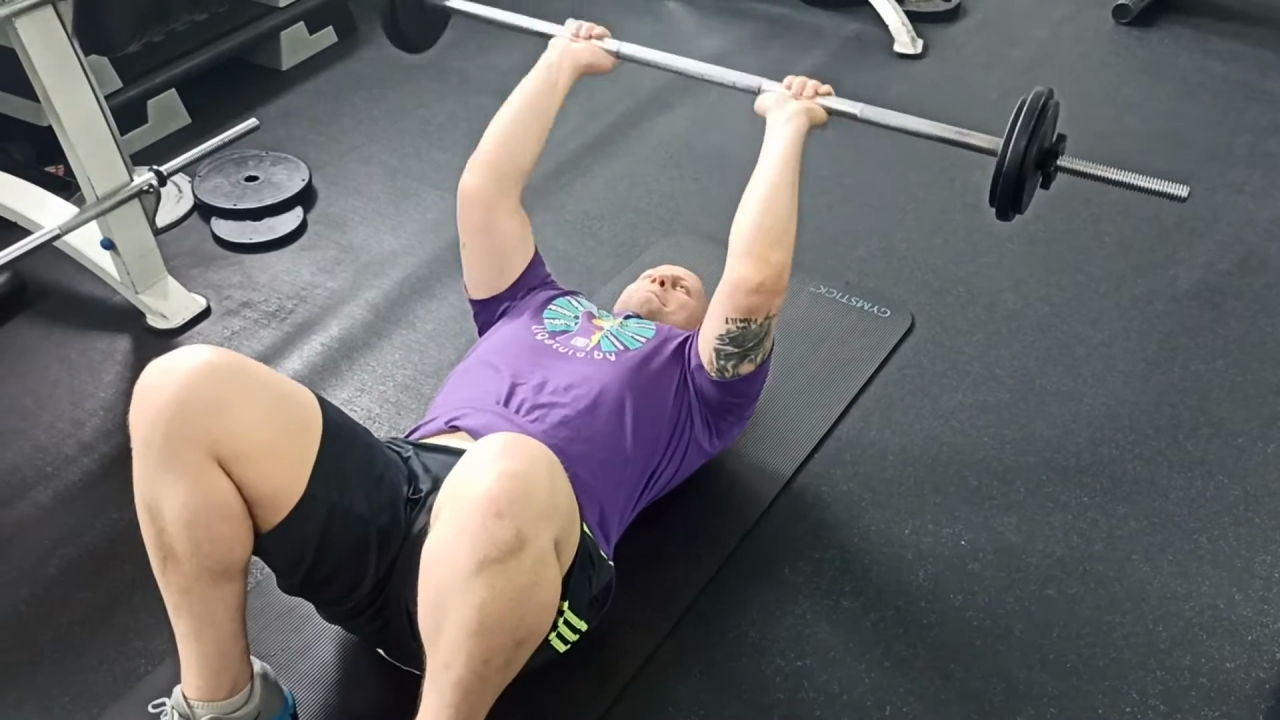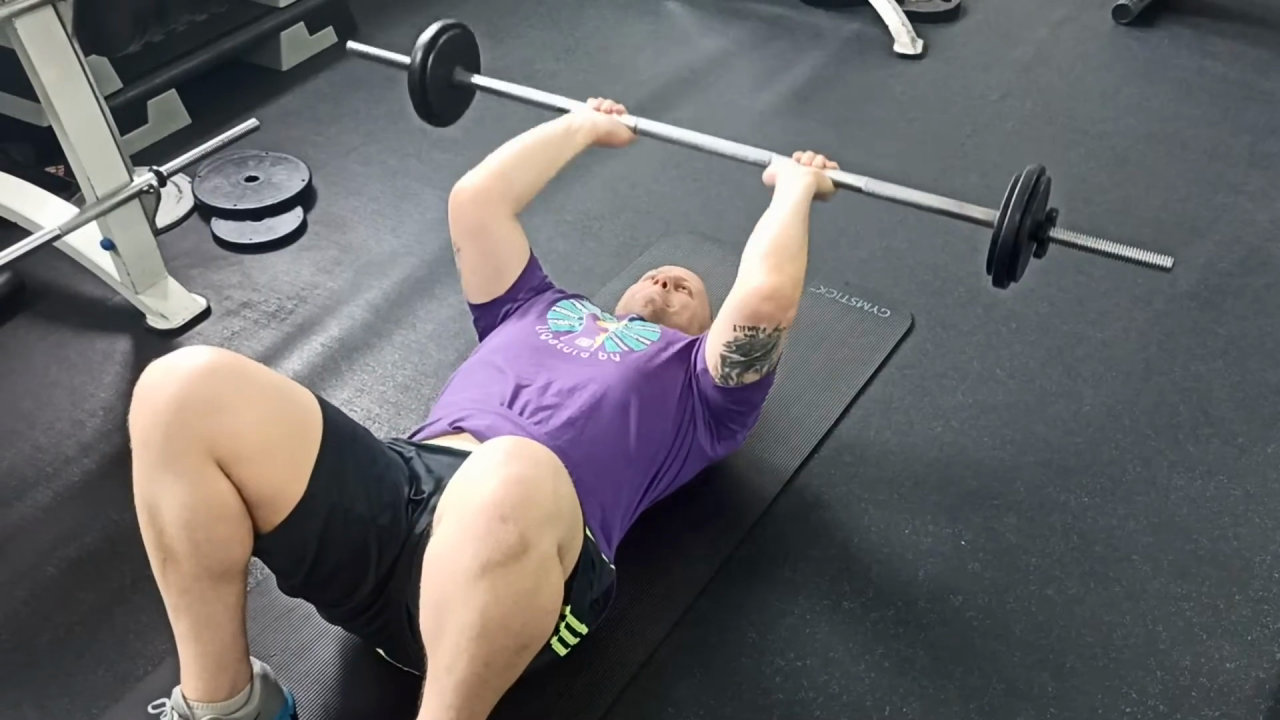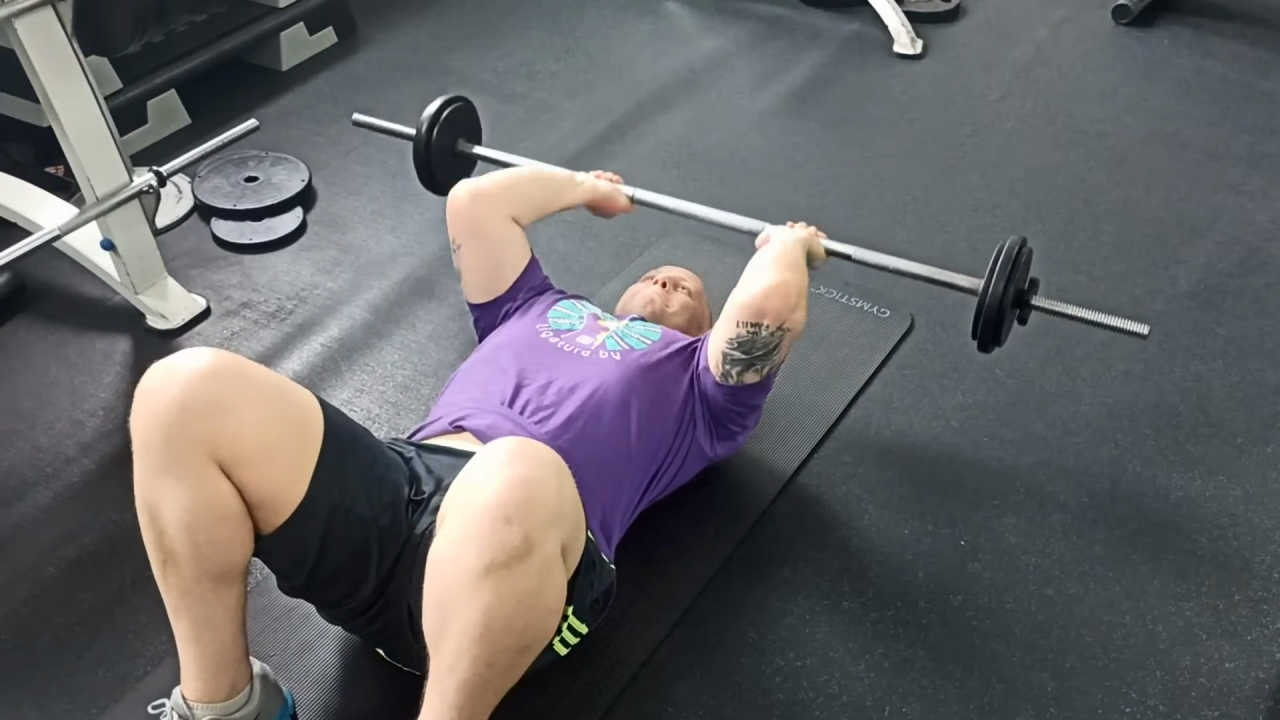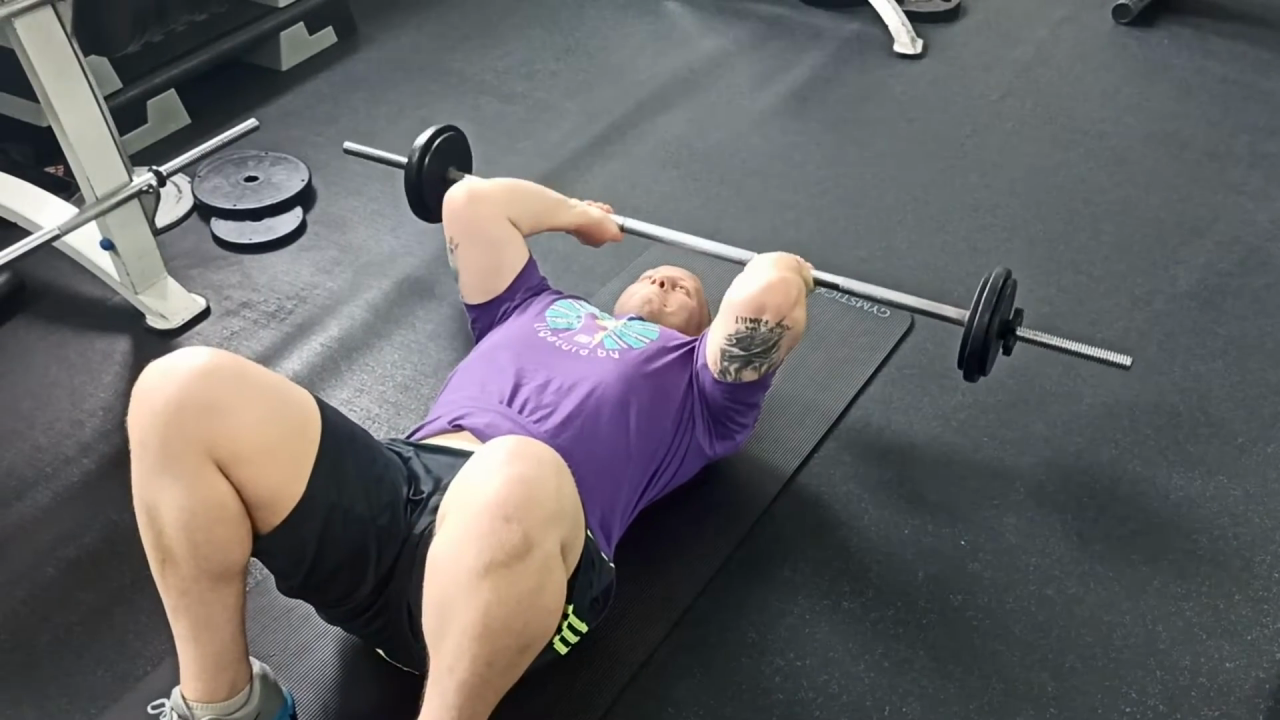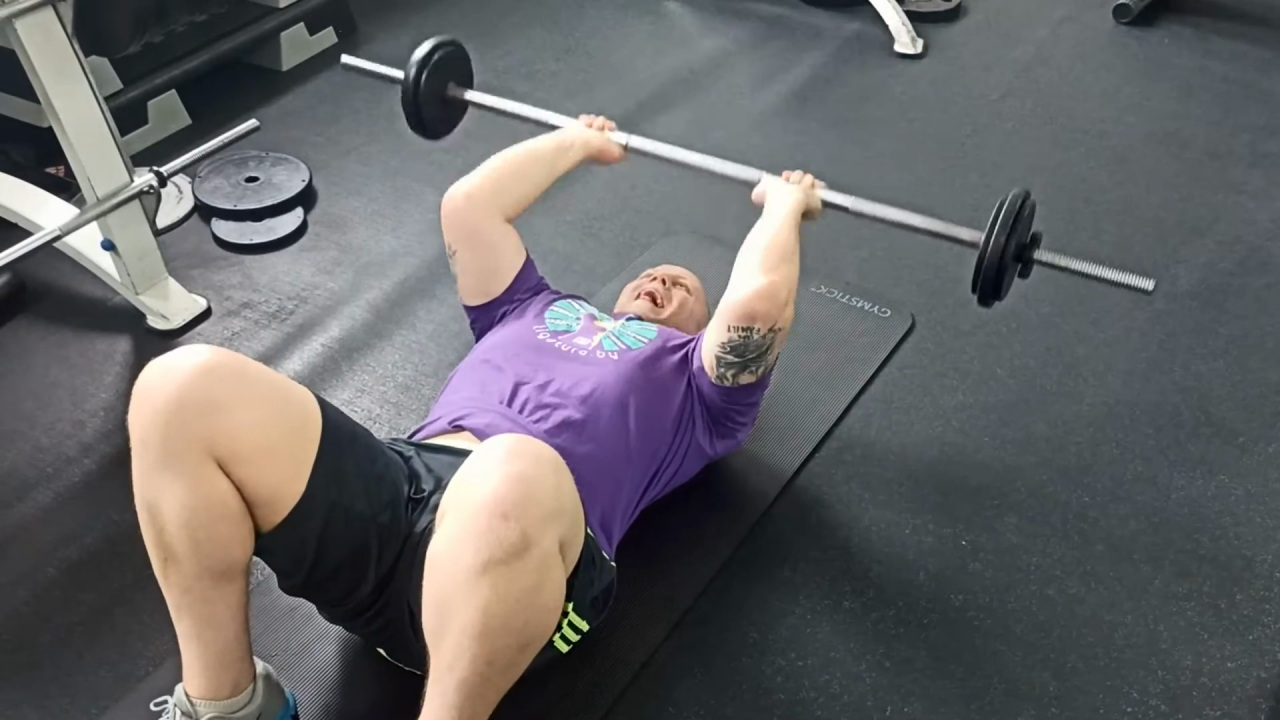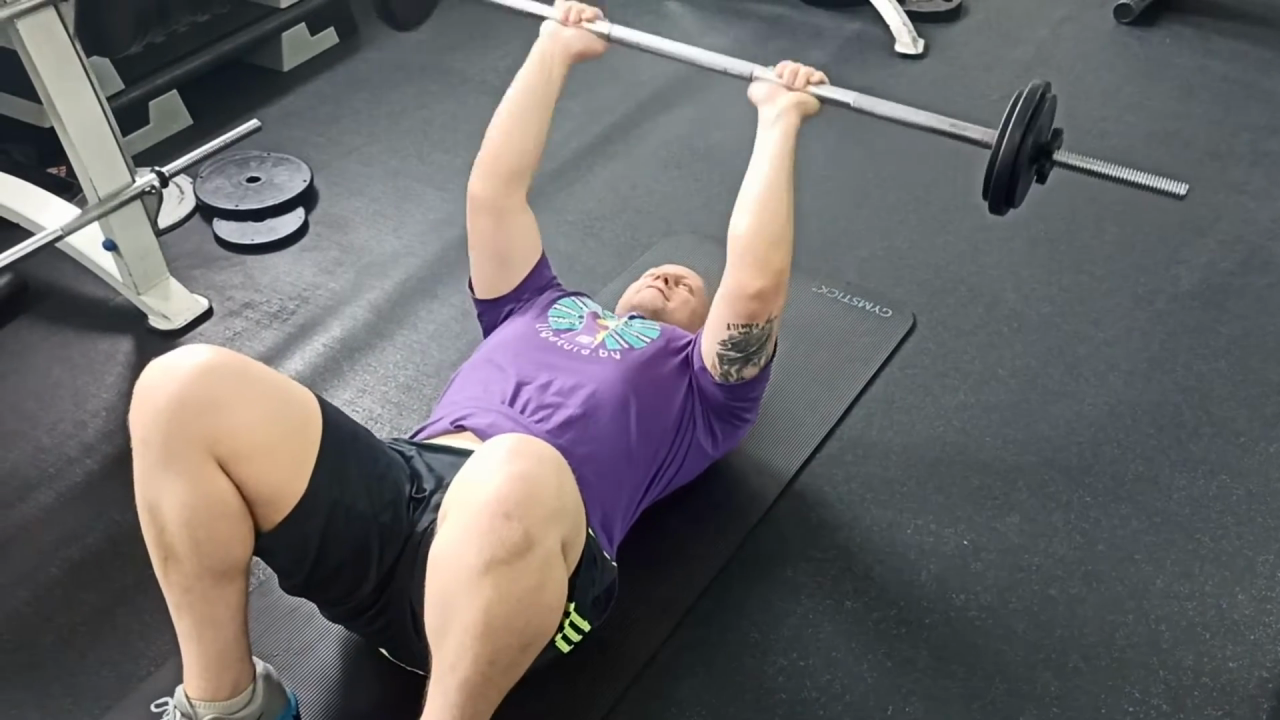
dt=0.2s
person 1, frame 1
left shoulder: (697, 381)
right shoulder: (540, 309)
left elbow: (754, 280)
right elbow: (484, 194)
left wrist: (787, 126)
right wrist: (561, 64)
left hip: (519, 525)
right hip: (394, 486)
left knee: (506, 476)
right knee: (183, 387)
person 1, frame 2
left shoulder: (698, 379)
right shoulder: (541, 311)
left elbow: (765, 298)
right elbow: (474, 203)
left wrist: (794, 187)
right wrist: (581, 128)
left hip: (522, 518)
right hip: (399, 483)
left knee: (509, 475)
right knee: (184, 387)
person 1, frame 3
left shoulder: (699, 380)
right shoulder: (543, 311)
left elbow: (769, 303)
right elbow: (472, 205)
left wrist: (787, 245)
right wrist: (584, 187)
left hip: (524, 514)
right hip: (401, 486)
left knee: (513, 479)
right knee: (183, 389)
person 1, frame 4
left shoulder: (697, 382)
right shoulder: (539, 312)
left elbow: (769, 305)
right elbow: (468, 202)
left wrist: (777, 266)
right wrist: (577, 215)
left hip: (523, 520)
right hip: (398, 485)
left knee: (513, 479)
right knee: (182, 390)
person 1, frame 5
left shoulder: (697, 381)
right shoulder: (541, 312)
left elbow: (760, 304)
right elbow: (467, 208)
left wrist: (784, 206)
right wrist: (577, 146)
left hip: (521, 519)
right hip: (394, 489)
left knee: (510, 480)
right knee: (181, 389)
person 1, frame 6
left shoulder: (699, 384)
right shoulder: (546, 309)
left elbow: (754, 285)
right elbow: (493, 197)
left wrist: (779, 119)
left hip: (518, 524)
right hip: (395, 489)
left knee: (512, 483)
right knee: (182, 389)
